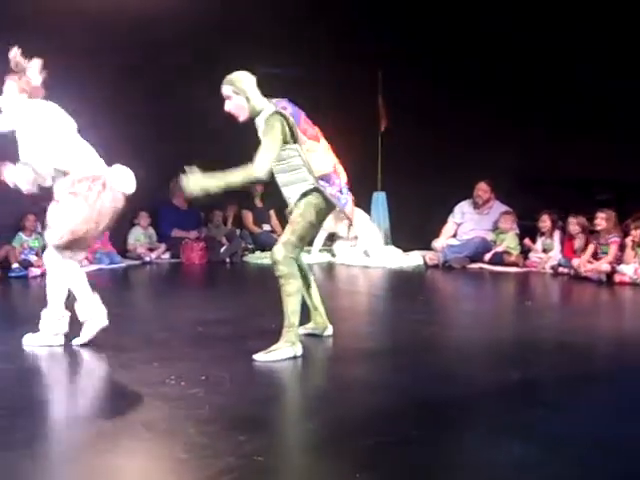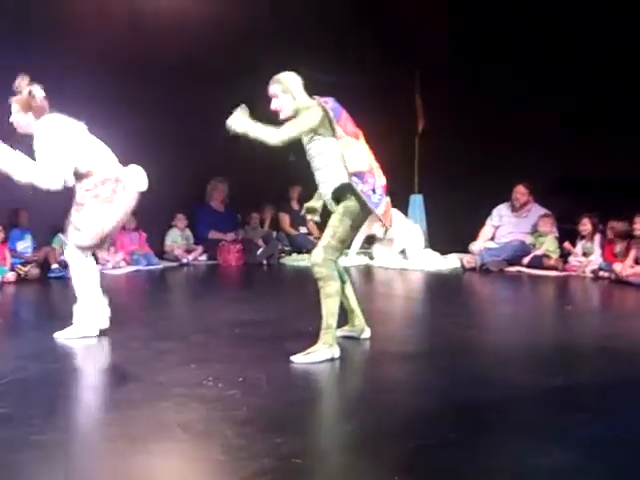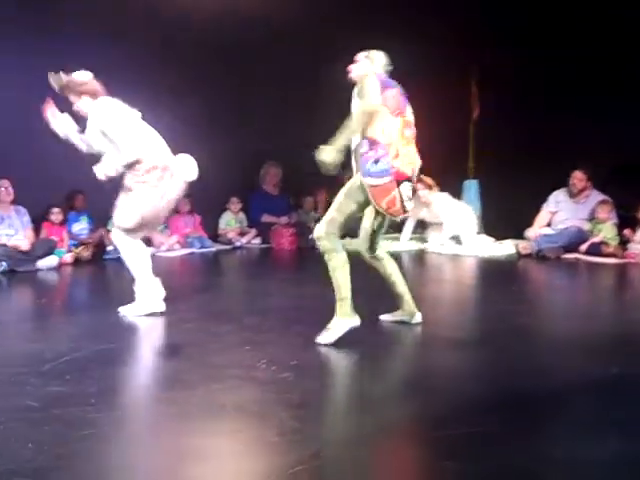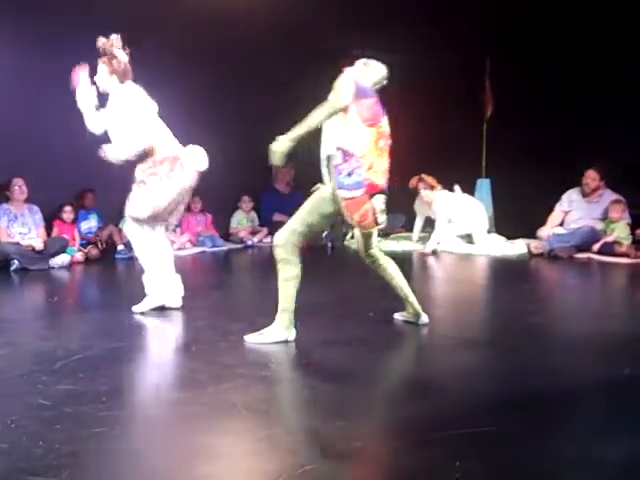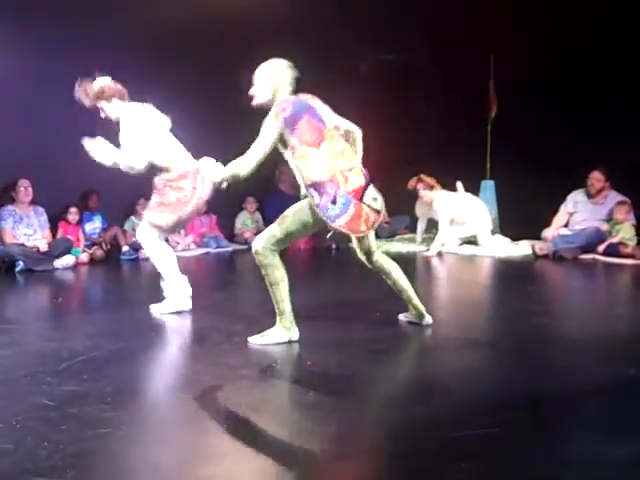
dt=0.4s
person 1, frame 1
left shoulder: (273, 119)
right shoulder: (271, 115)
left elbow: (260, 169)
left wrist: (212, 183)
left hip: (318, 192)
right hip: (309, 192)
left knee: (283, 254)
right knee: (291, 255)
left ankle: (290, 341)
right ankle: (320, 321)
person 1, frame 2
left shoulder: (316, 110)
right shoulder: (313, 114)
left elbow: (277, 138)
left wrist: (244, 125)
right wrist: (318, 198)
left hip: (357, 193)
right hip: (349, 193)
left knee: (322, 257)
right knee: (327, 257)
left ankle: (327, 342)
right ankle: (357, 324)
person 1, frame 3
left shoulder: (370, 80)
right shoulder: (395, 95)
left elbow: (368, 107)
right elbow: (407, 142)
left wrist: (335, 147)
left hip: (376, 168)
right hip: (396, 175)
left knee: (325, 232)
right knee: (369, 247)
left ankle: (344, 312)
right ankle: (408, 309)
person 1, frame 4
left shoulder: (348, 82)
right shoulder: (375, 108)
left elbow: (337, 103)
left wrist: (289, 138)
left hip: (348, 179)
right hip: (370, 185)
left knee: (287, 240)
right knee: (369, 251)
left ankle: (284, 325)
right ankle: (415, 310)
person 1, frame 5
left shoulder: (278, 115)
right shoulder: (311, 103)
left elbow: (247, 165)
right elbow: (354, 132)
left wrist: (221, 174)
left hip: (329, 197)
right hip: (353, 189)
left knee: (264, 246)
right knee: (370, 254)
left ankle: (285, 326)
right ankle: (418, 311)
person 2, frame 1
left shoulder: (29, 116)
right shoulder: (44, 113)
left elbow: (38, 171)
left hip: (86, 188)
right hip: (93, 186)
left knee: (56, 256)
right knee: (67, 257)
left ankle: (53, 329)
right ankle: (92, 313)
person 2, frame 2
left shoulder: (48, 132)
right shoulder: (46, 131)
left elbow: (53, 179)
left hip: (106, 188)
right hip: (101, 187)
left knee: (76, 252)
right knee: (80, 251)
left ankle: (88, 321)
right ankle: (96, 314)
person 2, frame 3
left shoulder: (103, 111)
right shoulder: (103, 113)
left elbow: (129, 148)
right elbow: (89, 146)
left wrist: (106, 170)
right wrist: (61, 123)
left hip: (155, 174)
right hip: (150, 174)
left knee: (122, 234)
right knee: (130, 236)
left ankle: (150, 296)
right ankle: (151, 295)
person 2, frame 4
left shoulder: (125, 97)
right shoulder: (119, 98)
left elbow: (145, 136)
right elbow: (97, 126)
left wrist: (119, 152)
right wrist: (83, 91)
left hip: (167, 166)
right hip: (163, 166)
left knee: (136, 226)
right knee: (152, 229)
left ankle: (159, 289)
right ankle: (170, 292)
person 2, frame 5
left shoulder: (132, 120)
right shoulder: (139, 112)
left elbow: (136, 163)
left wrist: (104, 150)
left hip: (182, 179)
right hip: (178, 177)
left knee: (148, 234)
right knee: (154, 238)
left ankle: (177, 295)
right ankle: (179, 294)
